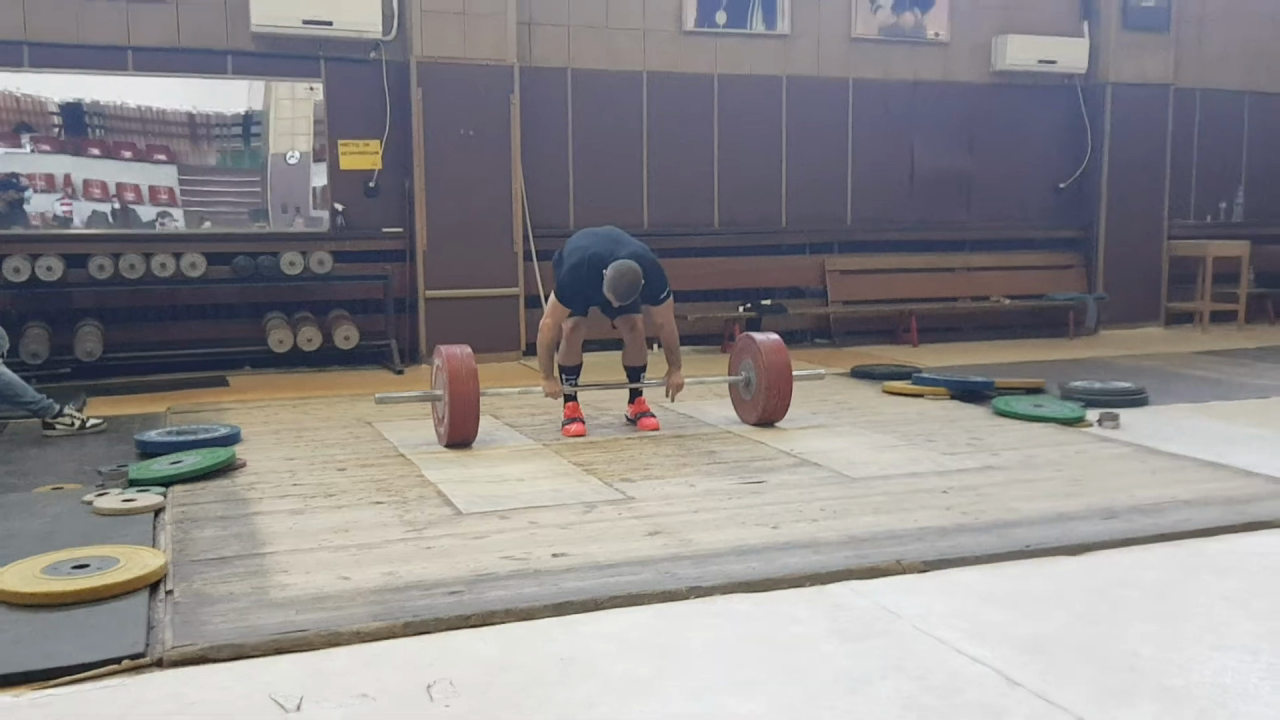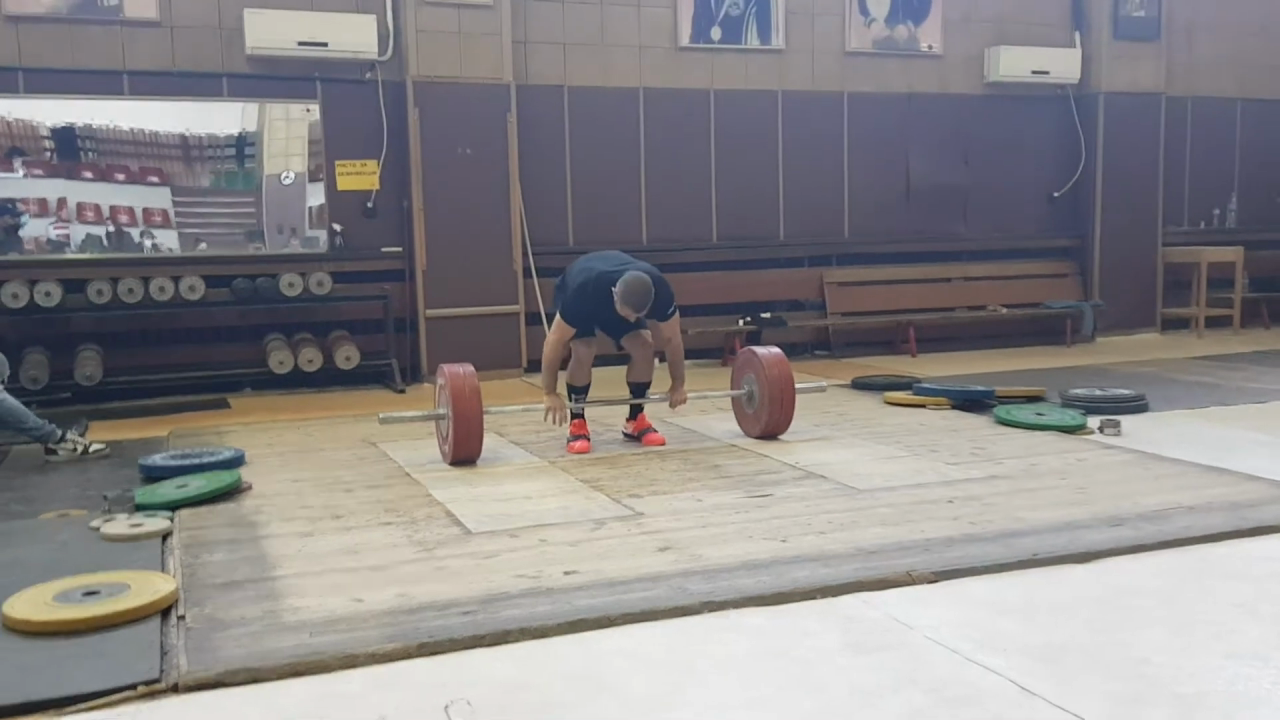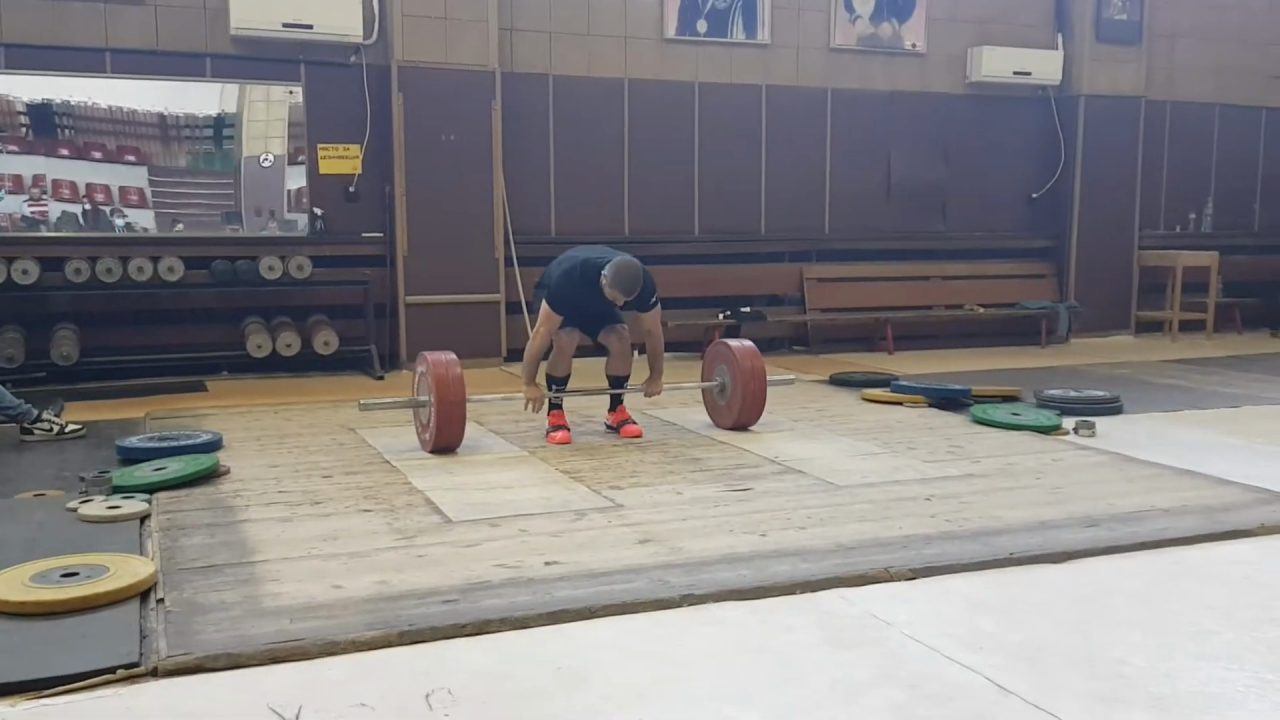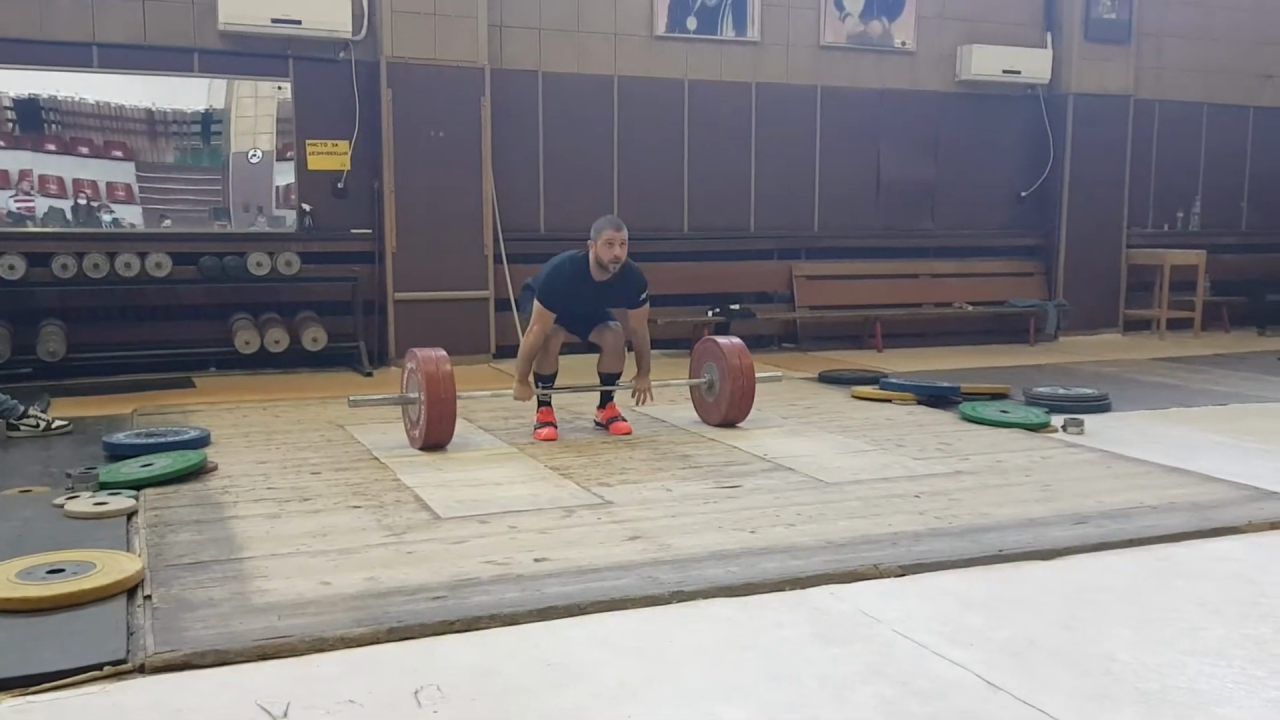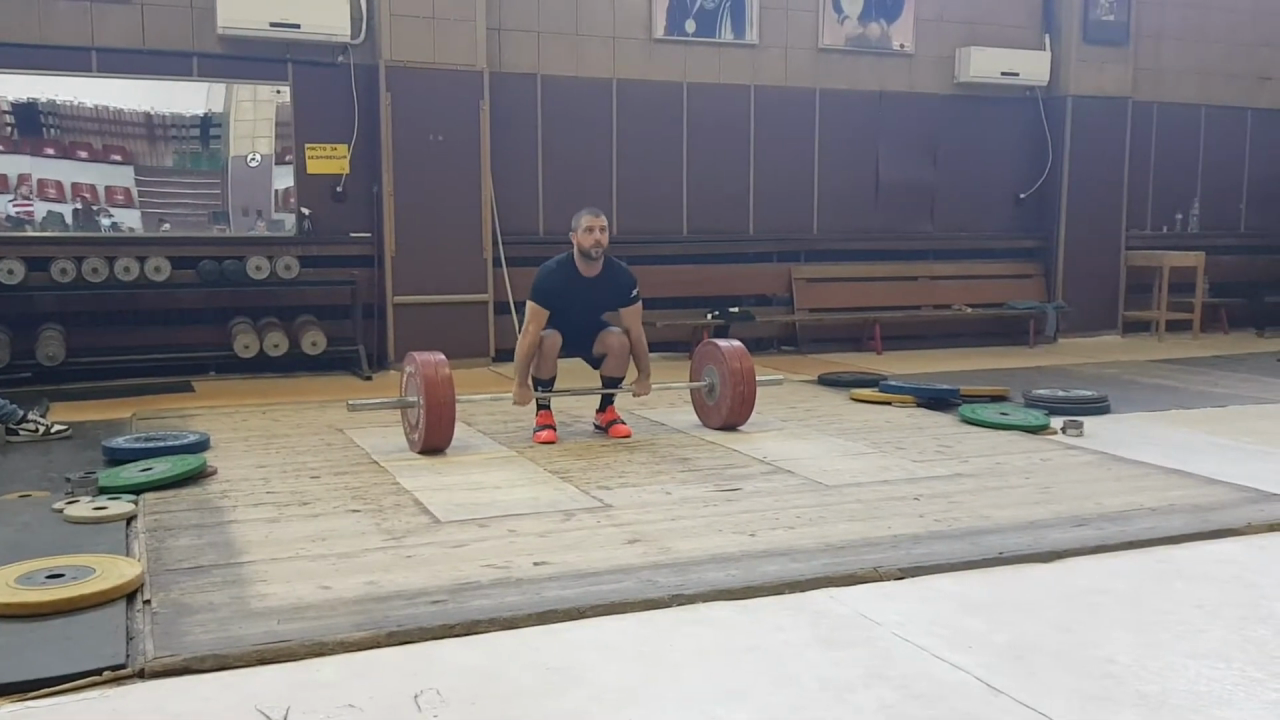
dt=1s
person 1, frame 1
left shoulder: (652, 274)
right shoulder: (574, 274)
left elbow: (665, 323)
right elbow: (548, 324)
left wrist: (675, 369)
right wrist: (547, 376)
right hip: (573, 264)
left knee: (635, 330)
right knee: (572, 330)
left ankle: (636, 404)
right ankle: (571, 407)
person 1, frame 2
left shoulder: (660, 291)
right shoulder: (583, 292)
left elbow: (671, 339)
right elbow: (554, 340)
left wrist: (678, 385)
right wrist: (550, 393)
left hip: (613, 304)
right hip: (571, 293)
left knee: (644, 346)
right knee: (583, 351)
left ankle: (636, 420)
right ankle: (577, 425)
person 1, frame 3
left shoulder: (643, 282)
right shoulder: (569, 278)
left elbow: (652, 330)
right elbow: (542, 331)
left wrist: (656, 377)
right wrist: (529, 383)
left hip: (598, 305)
right hip: (559, 297)
left knee: (621, 339)
right knee: (566, 341)
left ankle: (617, 412)
right ankle: (555, 416)
person 1, frame 4
left shoulder: (633, 277)
right shoulder: (562, 272)
left elbow: (639, 329)
right elbow: (536, 331)
left wrist: (643, 374)
right wrist: (521, 381)
left hip: (589, 307)
right hip: (538, 301)
left knee: (615, 336)
right knee: (551, 337)
left ankle: (606, 409)
right ankle: (544, 412)
person 1, frame 5
left shoulder: (621, 276)
right shoulder: (552, 274)
left elbow: (634, 329)
right elbow: (531, 331)
left wrist: (644, 376)
right wrist: (521, 384)
left hip: (588, 329)
right hip: (551, 328)
left knee: (619, 342)
right knee: (548, 342)
left ankle: (606, 413)
right ankle: (543, 415)
